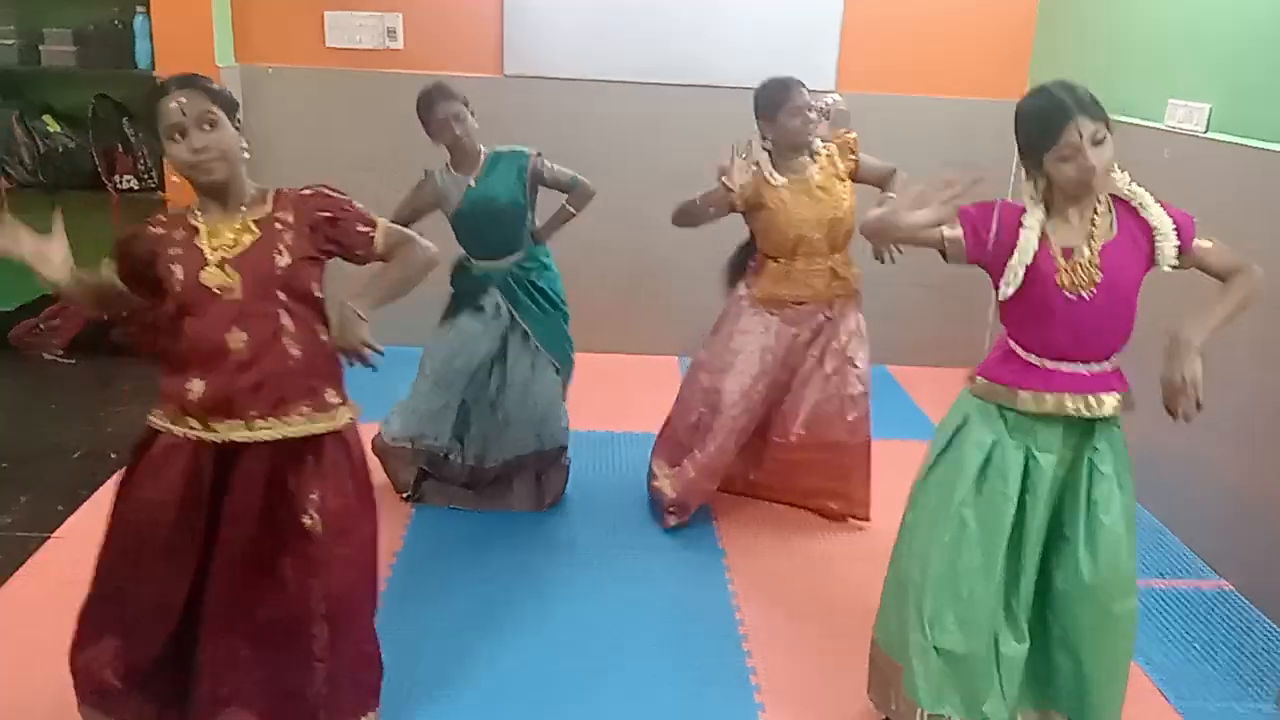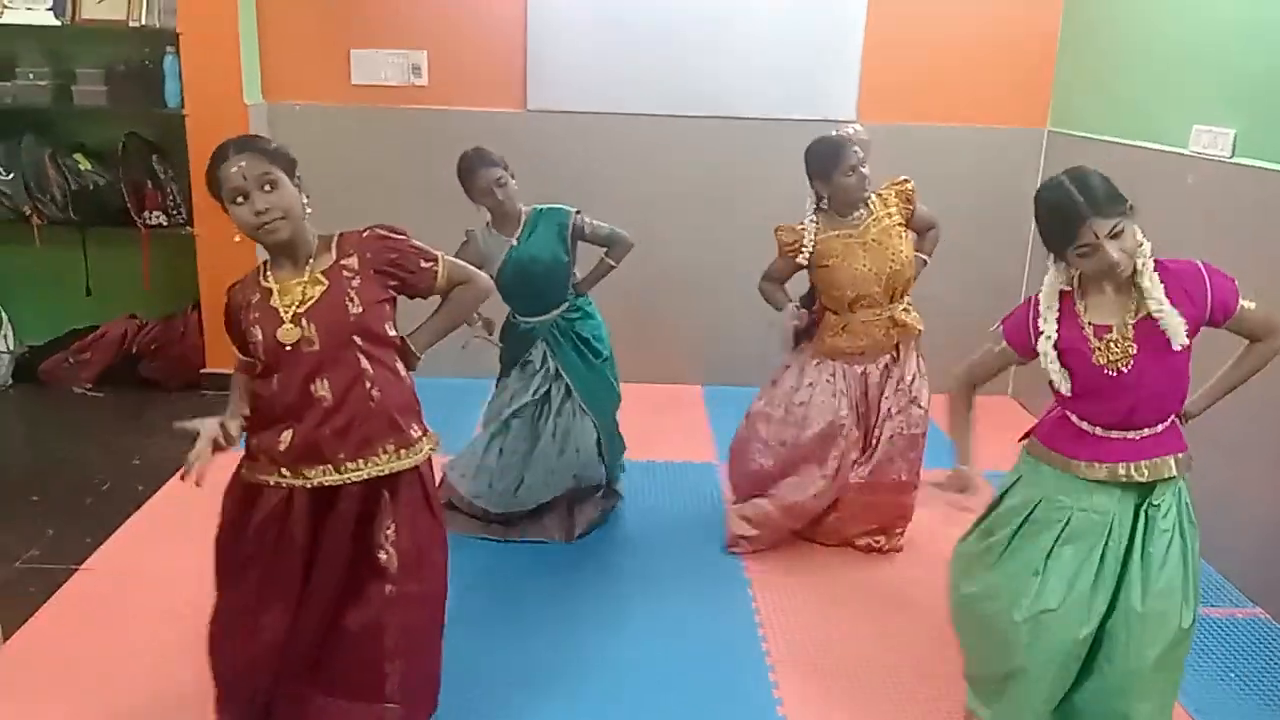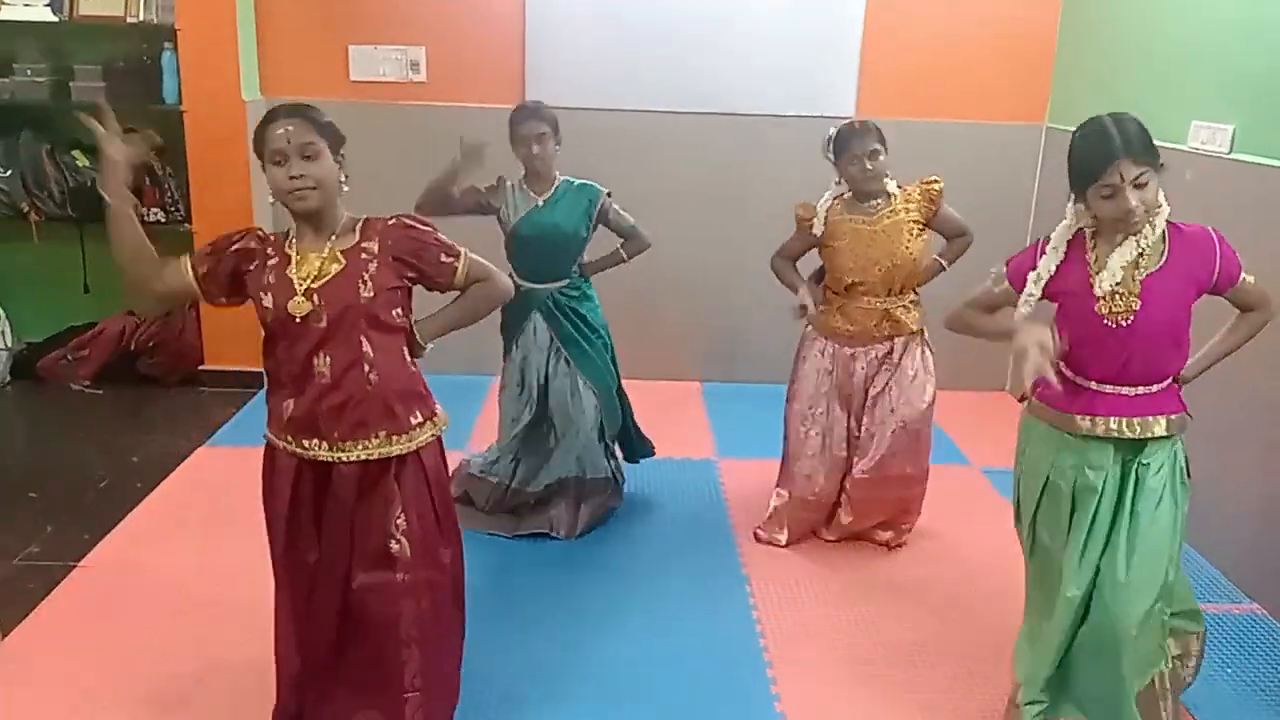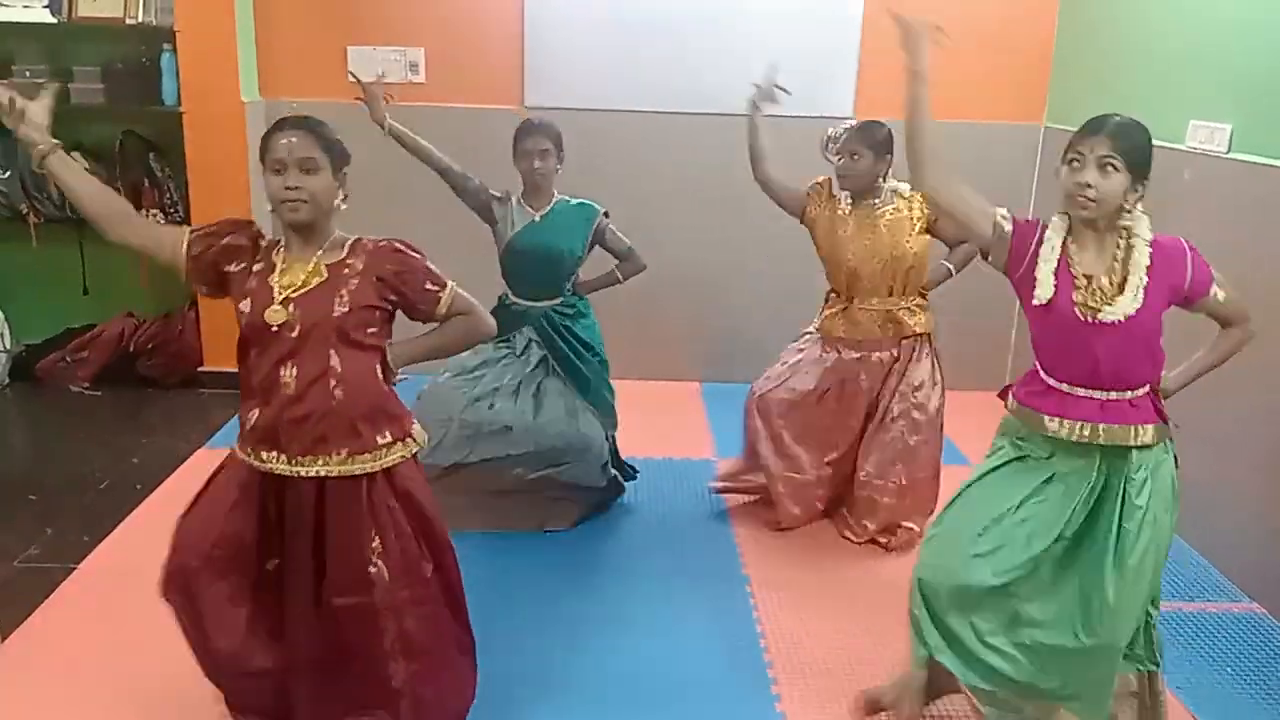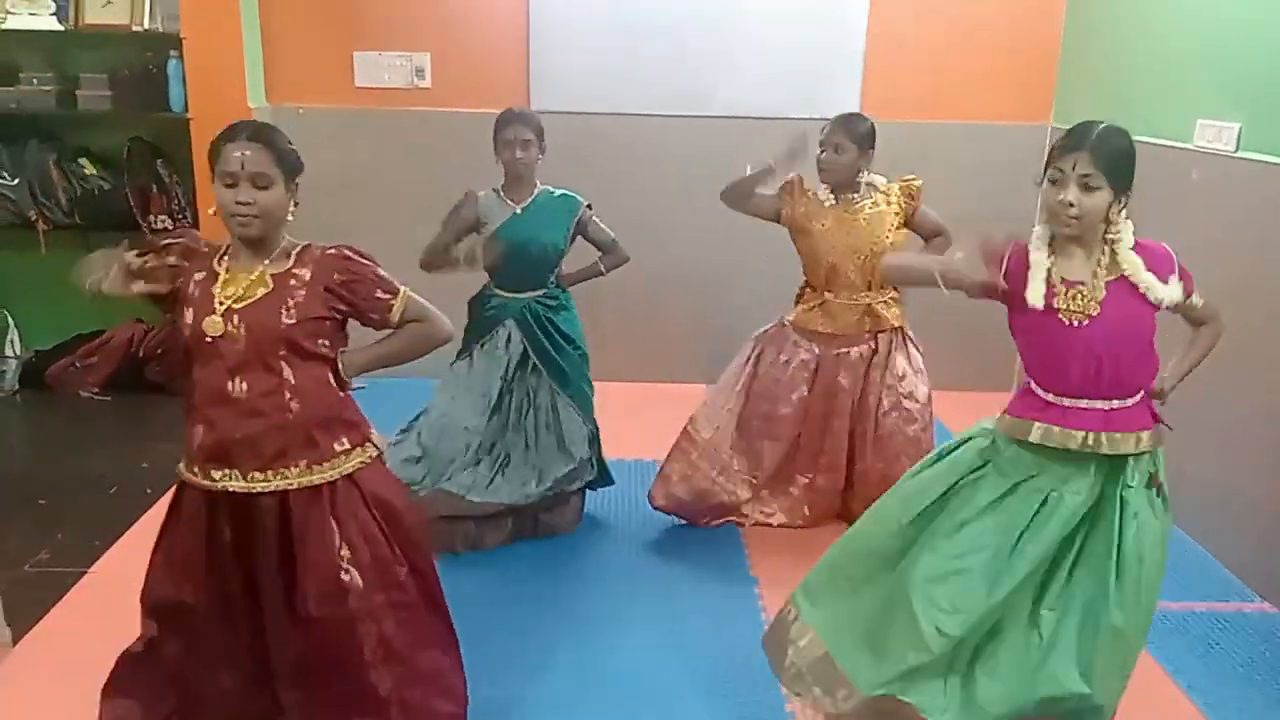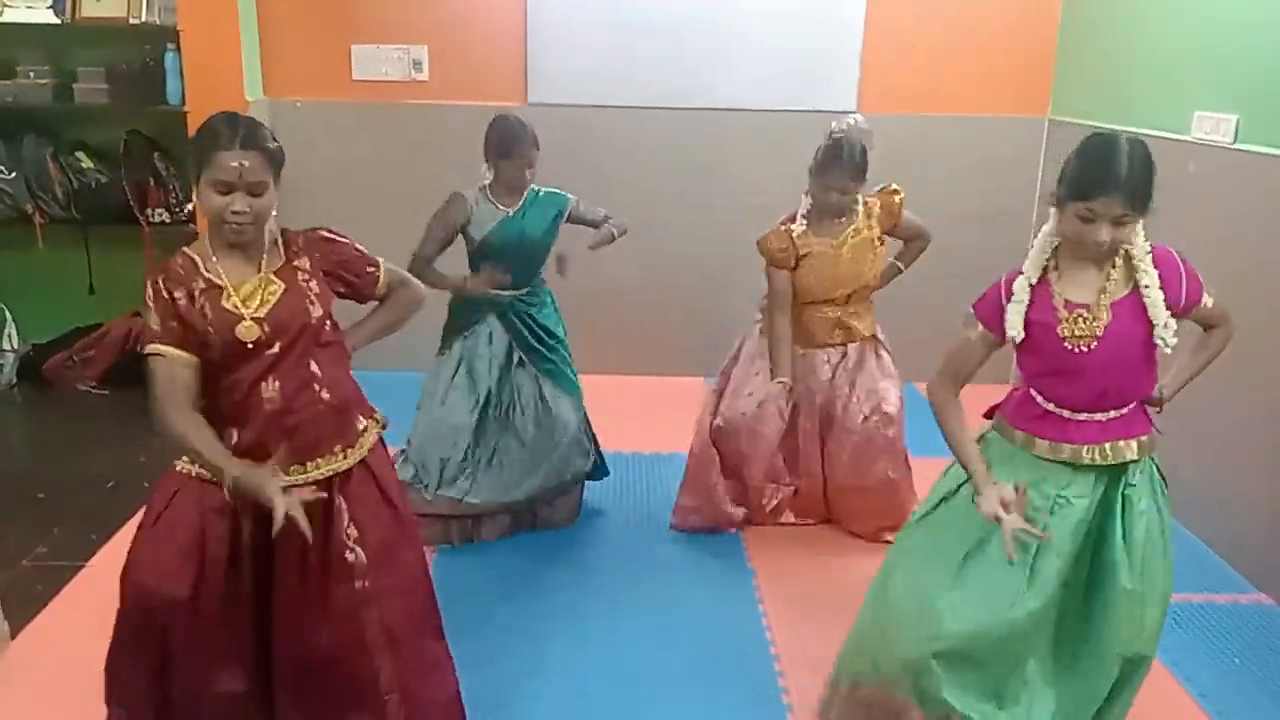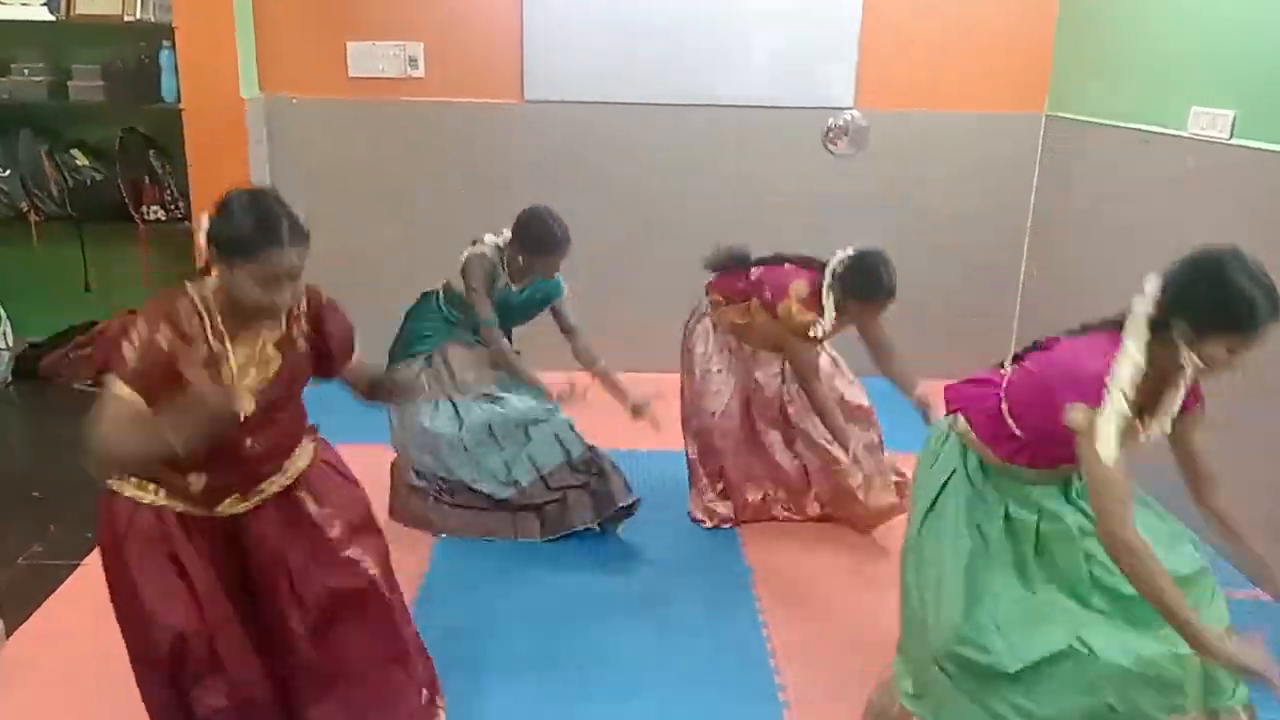
dt=0.3s
person 1, frame 1
left shoulder: (307, 210)
right shoulder: (159, 238)
left elbow: (420, 252)
right elbow: (123, 305)
left wrist: (356, 305)
right wrist: (65, 275)
left hip: (304, 441)
right hip: (194, 448)
left knee: (313, 593)
right knee: (159, 598)
person 1, frame 2
left shoulder: (375, 252)
right shoulder: (245, 300)
left elbow: (476, 283)
left wrist: (410, 345)
right wrist: (226, 423)
left hip: (385, 478)
right hip: (282, 490)
left knee: (383, 630)
right knee: (268, 634)
person 1, frame 3
left shoulder: (395, 239)
right shoulder: (251, 257)
left elbow: (496, 286)
right elbow: (149, 282)
left wrist: (418, 332)
right wrist: (116, 185)
left hip: (392, 459)
right hip: (303, 465)
left knee: (396, 609)
right knee: (314, 611)
person 1, frame 4
left shoulder: (381, 262)
right shoulder: (240, 253)
left elbow: (478, 324)
right elbow: (129, 230)
left wrist: (392, 354)
left hip: (364, 476)
right hip: (268, 476)
left knee: (381, 627)
person 1, frame 5
left shoulder: (330, 270)
right shoulder: (186, 265)
left elbow: (435, 327)
right elbow: (99, 271)
left wrist: (345, 362)
right wrist: (114, 272)
left hip: (327, 485)
right hip: (219, 495)
left knee: (361, 630)
right knee: (199, 637)
person 1, frame 6
left shoulder: (317, 256)
right shoulder: (175, 288)
left elbow: (406, 293)
right elbow: (174, 412)
left wrist: (335, 355)
right wrist: (252, 482)
left hip: (342, 474)
right hip: (225, 483)
left knee: (361, 625)
person 1, frame 7
left shoulder: (310, 313)
right shoulder: (165, 331)
left elbow: (360, 381)
right elbow: (109, 452)
right wrist: (192, 422)
left hip: (285, 484)
right hip: (173, 509)
left knee: (354, 588)
right knee: (196, 651)
person 2, frame 1
left shoulder: (1148, 222)
right shoulder: (1002, 226)
left elbow: (1246, 275)
right elbow: (873, 229)
left wrist: (1190, 342)
right wrist: (902, 219)
left hip: (1091, 434)
right hip: (1000, 424)
left knee: (1093, 593)
right knee: (957, 580)
person 2, frame 2
left shoulder: (1192, 284)
right shoulder: (1043, 310)
right elbow: (968, 382)
left wrist: (1195, 403)
right wrist: (964, 463)
left hip: (1152, 492)
right hip: (1060, 484)
left knee: (1137, 647)
right knee: (1026, 626)
person 2, frame 3
left shoulder: (1197, 248)
right shoulder: (1054, 256)
left elbow: (1260, 309)
right elbow: (960, 315)
left wrist: (1188, 370)
right wrist: (1020, 330)
left hip: (1148, 455)
right hip: (1060, 443)
left knee: (1127, 605)
right knee: (1063, 591)
person 2, frame 4
left shoulder: (1173, 262)
right shoulder: (1029, 246)
left elbow: (1240, 327)
right elbow: (930, 178)
left wrist: (1174, 384)
right wrist: (917, 66)
left hip: (1132, 463)
right hip: (1038, 445)
left knee: (1108, 611)
right knee: (955, 572)
person 2, frame 5
left shoulder: (1151, 265)
right shoulder: (1012, 264)
left elbow: (1211, 323)
right elbow: (893, 267)
left wrist: (1166, 381)
right wrist: (958, 271)
left hip: (1123, 477)
right hip: (1027, 461)
left knee: (1096, 633)
right knee: (930, 562)
person 2, frame 6
left shoulder: (1166, 274)
right shoulder: (1019, 288)
left elbow: (1221, 325)
right elbow: (944, 387)
left wrist: (1172, 386)
right wrist: (983, 478)
left hip: (1123, 475)
right hip: (1026, 461)
left knee: (1115, 633)
right knee: (945, 603)
person 2, frame 7
left shoulder: (1181, 374)
right shoulder: (1096, 374)
left elbow: (1201, 480)
right elbow: (1118, 535)
left hip: (1059, 478)
right hip: (979, 472)
left knee: (1186, 581)
right knee: (964, 629)
person 3, frame 1
left shoulder: (520, 163)
right shoulder: (437, 184)
left elbow: (583, 190)
right elbow: (394, 228)
left wrist: (543, 232)
left hip: (530, 286)
right hip: (478, 292)
left knee: (534, 386)
right knee: (454, 383)
left ankle: (531, 477)
right ankle: (457, 471)
person 3, frame 2
left shoulder: (558, 219)
right shoulder: (479, 245)
left elbow: (622, 242)
left wrist: (585, 284)
right wrist: (472, 315)
left hip: (576, 336)
right hip: (525, 344)
left knee: (580, 429)
right knee: (511, 433)
left ankle: (573, 509)
right ankle: (515, 504)
person 3, frame 3
left shoulder: (586, 196)
right shoulder: (501, 196)
left elbow: (640, 240)
right elbow: (427, 207)
left wrist: (590, 267)
right wrist: (461, 167)
left hip: (574, 316)
right hip: (525, 316)
left knee: (578, 409)
right knee: (526, 413)
left ankle: (580, 498)
right ankle: (523, 492)
person 3, frame 4
left shoulder: (585, 216)
right shoulder: (497, 209)
left elbow: (633, 263)
right elbow: (447, 169)
left wrist: (585, 285)
right wrist: (387, 124)
left hip: (567, 334)
right hip: (515, 332)
left knee: (577, 429)
right knee: (447, 401)
left ankle: (574, 500)
person 3, frame 5
left shoulder: (567, 206)
right shoulder: (478, 206)
left elbow: (618, 253)
right elbow: (428, 260)
left wrist: (567, 279)
right wrist: (463, 256)
left hip: (550, 328)
right hip: (495, 327)
left knee: (556, 427)
right knee: (461, 422)
left ankle: (552, 511)
person 3, frame 6
left shoulder: (552, 204)
right shoulder: (465, 206)
left elbow: (616, 226)
right elbow: (419, 265)
left wrist: (581, 243)
right wrist: (465, 285)
left hip: (534, 321)
right hip: (477, 326)
left knee: (554, 418)
right knee: (456, 421)
left ankle: (549, 503)
right ankle: (456, 506)
person 3, frame 7
left shoulder: (550, 284)
right shoulder: (481, 264)
left elbow: (578, 342)
right elbow: (494, 343)
left wrist: (625, 397)
right wrist: (547, 393)
left hip: (486, 352)
right hip: (433, 342)
left knee: (535, 416)
right knee: (433, 428)
right ankle: (445, 501)
person 4, frame 1
left shoulder: (838, 158)
right shoulder: (752, 177)
left elbow: (893, 175)
right elbow: (681, 217)
right wrist: (723, 199)
left hip: (833, 308)
right hip: (768, 308)
left knee: (838, 403)
right knee: (727, 396)
left ankle: (826, 491)
right ankle: (682, 484)
person 4, frame 2
left shoulder: (893, 204)
right shoulder: (807, 238)
left elbow: (931, 228)
right elbow: (768, 282)
left wrist: (914, 269)
right wrist: (792, 309)
left hip: (894, 353)
right hip: (830, 355)
left knee: (893, 449)
right knee: (796, 438)
left ankle: (865, 526)
right ankle: (768, 519)
person 4, frame 3
left shoulder: (918, 203)
right shoulder: (825, 217)
left elbow: (963, 236)
right elbow: (781, 260)
left wrist: (930, 270)
right wrist: (803, 289)
left hip: (897, 345)
right hip: (834, 342)
left knee: (895, 438)
right knee: (817, 434)
left ankle: (872, 520)
right ankle: (799, 515)
person 4, frame 4
left shoulder: (916, 207)
right shoulder: (822, 208)
left elbow: (968, 244)
right elbow: (764, 178)
left wrist: (939, 275)
right wrist: (754, 116)
left hip: (905, 348)
right hip: (837, 343)
left knee: (901, 442)
right knee: (775, 398)
left ankle: (881, 518)
right ankle: (791, 499)
person 4, frame 5
left shoulder: (895, 201)
right shoulder: (801, 205)
left elbow: (942, 236)
right elbow: (732, 197)
right wrist: (774, 170)
left hip: (880, 343)
right hip: (812, 339)
left knee: (900, 430)
right knee: (765, 411)
person 4, frame 6
left shoulder: (879, 214)
right shoulder: (787, 238)
left elbow: (921, 236)
right elbow: (778, 315)
left wrist: (888, 274)
right wrist: (787, 377)
left hip: (855, 348)
right hip: (789, 344)
left knee: (873, 435)
right knee: (745, 422)
left ankle: (864, 512)
right ankle: (744, 502)
person 4, frame 7
left shoulder: (860, 297)
right shoulder: (797, 307)
left elbow: (884, 351)
right elbow: (809, 382)
left wrist: (916, 394)
right wrist: (847, 443)
left hip: (792, 342)
right hip: (728, 332)
left knee: (848, 403)
right knee: (722, 417)
right ankle: (723, 499)
